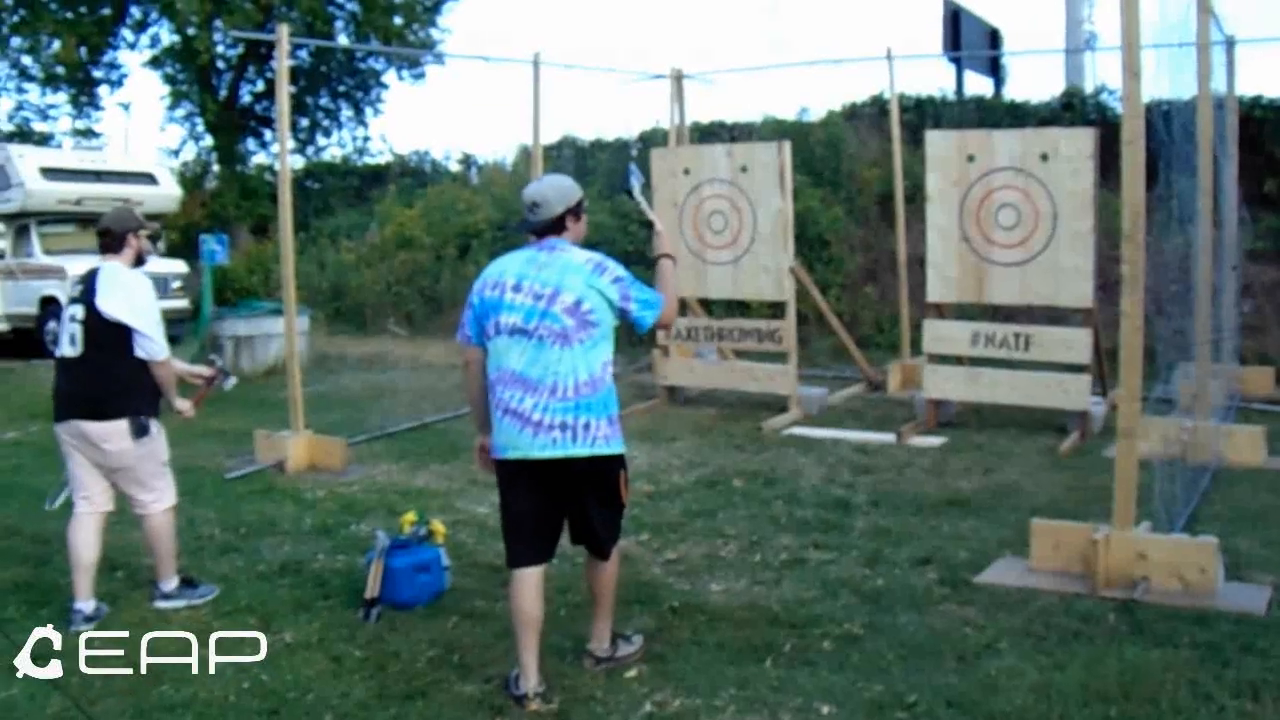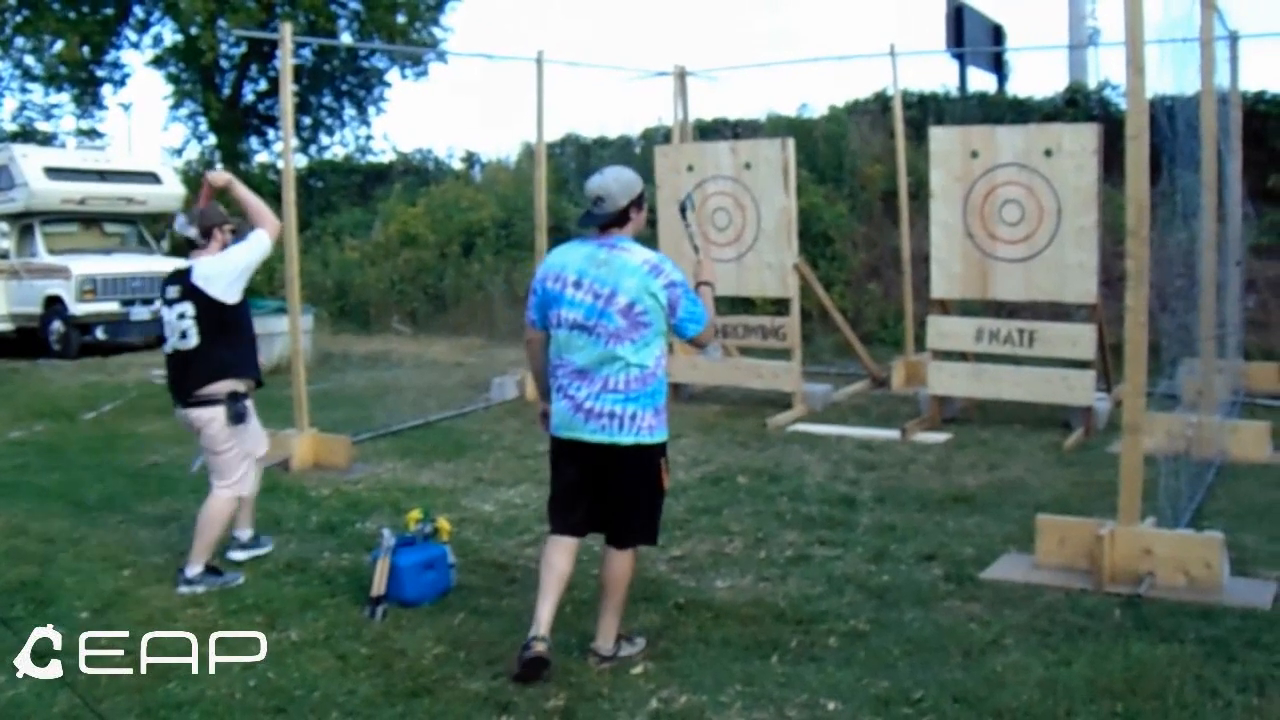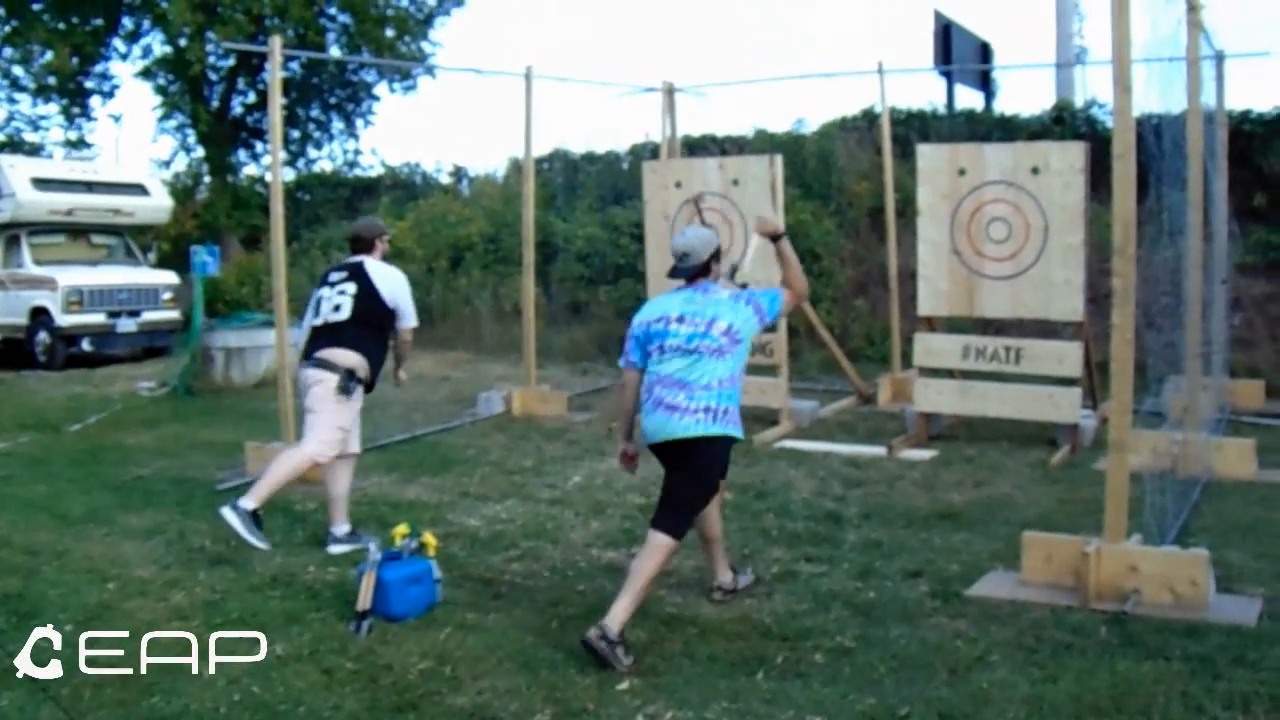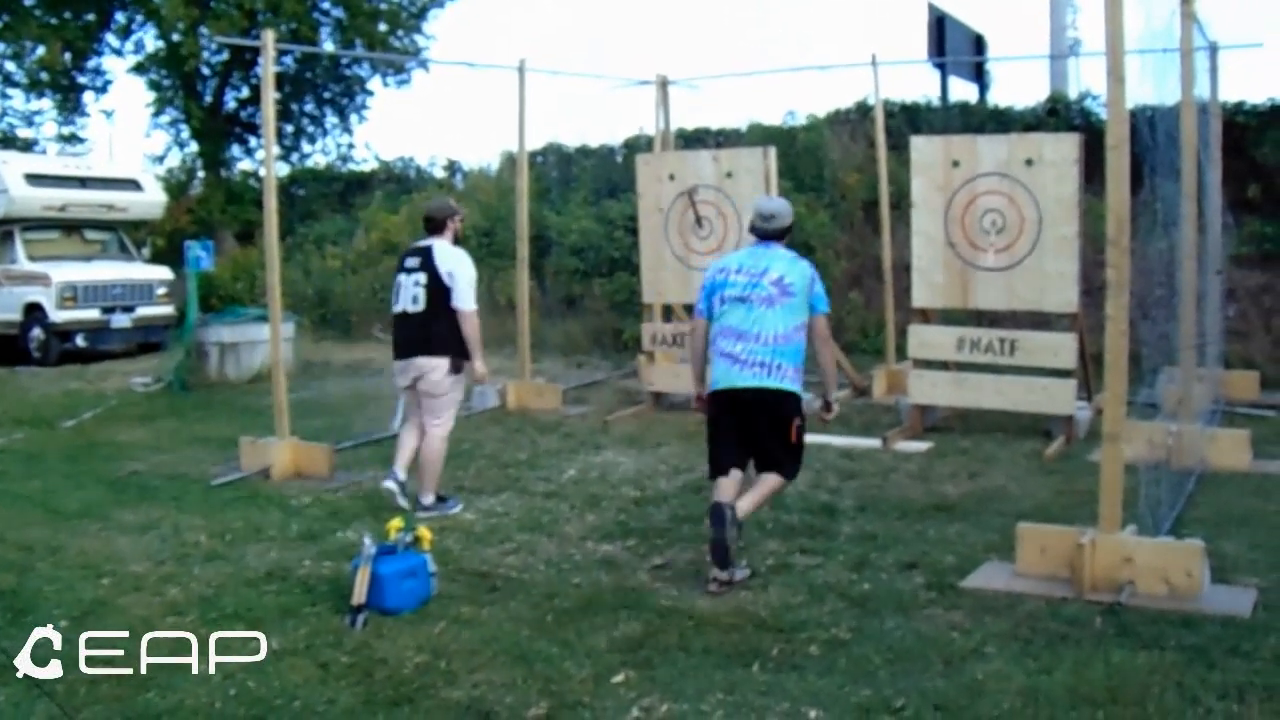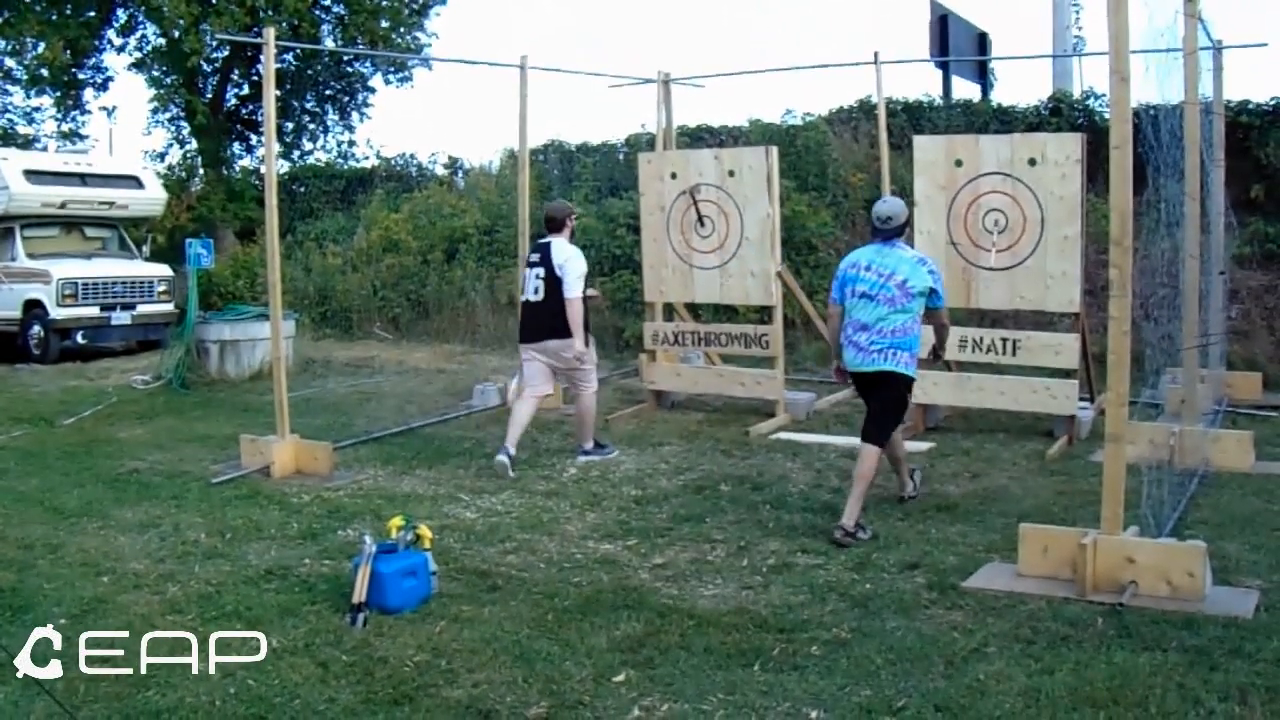
dt=1s
person 1, frame 1
left shoulder: (493, 276)
right shoulder: (599, 271)
left elbow: (473, 362)
right elbow: (664, 315)
left wrist: (483, 429)
right wrist: (665, 257)
left hip: (517, 442)
right hip: (589, 440)
left knee: (526, 559)
right knee: (602, 544)
left ankle: (529, 681)
right ankle: (602, 643)
person 1, frame 2
left shoulder: (556, 262)
right shoulder: (656, 271)
left elbow: (534, 339)
right elbow: (703, 335)
left wrist: (546, 397)
right wrist: (705, 285)
left hip: (570, 424)
right hip: (634, 428)
left knee: (564, 528)
right knee: (622, 539)
left ankle: (539, 633)
right ankle: (607, 642)
person 1, frame 3
left shoulder: (650, 311)
right shoulder: (741, 305)
left elbow: (630, 383)
right elbow: (797, 291)
left wrist: (625, 438)
right wrist: (779, 238)
left hip: (660, 428)
right hip: (707, 430)
left knee: (704, 490)
right knee: (666, 528)
left ankle: (724, 578)
right ankle: (610, 627)
person 1, frame 4
left shoulder: (719, 268)
right shoulder: (802, 270)
left elbow: (699, 331)
right elbow: (821, 336)
left wrist: (699, 384)
right wrist: (830, 393)
left hip: (725, 383)
right hip: (777, 385)
left knee: (728, 471)
right knee: (782, 467)
left ankle: (722, 568)
right ankle: (733, 515)
person 1, frame 5
left shoulder: (851, 261)
right shoulder: (923, 267)
left elbow: (834, 315)
right elbow: (940, 321)
left wrist: (837, 357)
right wrist: (939, 347)
left hip: (856, 361)
right hip: (895, 364)
left knee: (885, 423)
right knee: (873, 439)
left ankle: (907, 484)
right ankle: (848, 522)
person 2, frame 1
left shoulder: (86, 285)
right shoulder: (132, 282)
right elbow: (153, 354)
left wrist: (186, 369)
right wrist: (175, 398)
left hip: (72, 415)
right hip: (120, 418)
left knee: (88, 506)
right knee: (156, 499)
left ankle: (83, 606)
right ankle: (169, 586)
person 2, frame 2
left shoulder: (173, 284)
right shoulder: (220, 271)
right elbow: (270, 228)
right wrist: (231, 184)
left hip: (191, 399)
right hip: (222, 402)
left knee: (252, 453)
right knee: (229, 485)
left ankle: (243, 538)
right ankle: (195, 571)
person 2, frame 3
left shoulder: (329, 277)
right shoulder: (391, 276)
left elbow: (307, 329)
right elbow: (405, 333)
right wrist: (400, 367)
left hip: (315, 368)
right hip: (341, 376)
left knee: (345, 452)
right knee: (316, 449)
left ankle: (341, 532)
right ankle: (246, 505)
person 2, frame 4
left shoulder: (405, 259)
right shoulder: (456, 258)
right elbow: (465, 312)
right wrist: (478, 358)
left hip: (405, 354)
right hip: (440, 357)
left knee: (416, 421)
right knee: (438, 426)
left ankle: (398, 476)
right ankle: (428, 500)
person 2, frame 5
left shoulder: (534, 253)
right shoulder: (569, 253)
right elbow: (572, 299)
left wrist: (583, 292)
right wrist: (579, 338)
left hip: (532, 337)
right hip: (564, 338)
left knee: (531, 394)
right knee: (586, 389)
left ankle: (508, 448)
right ankle: (588, 447)
